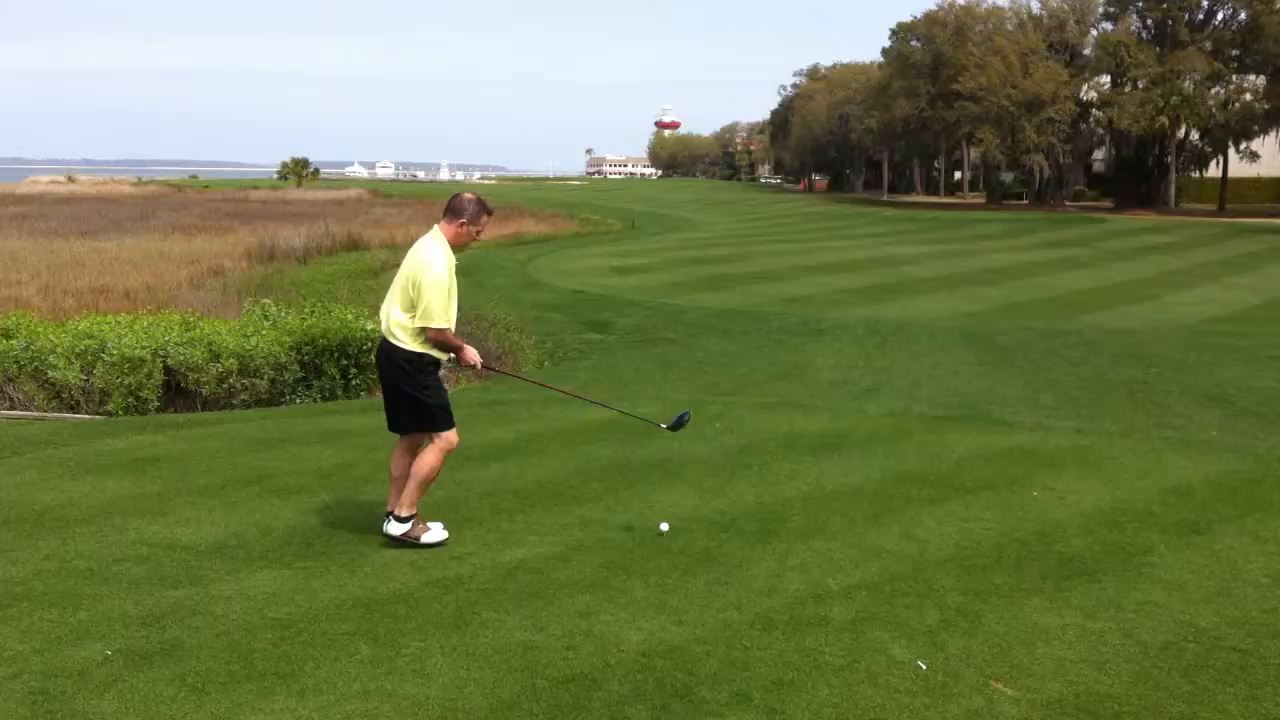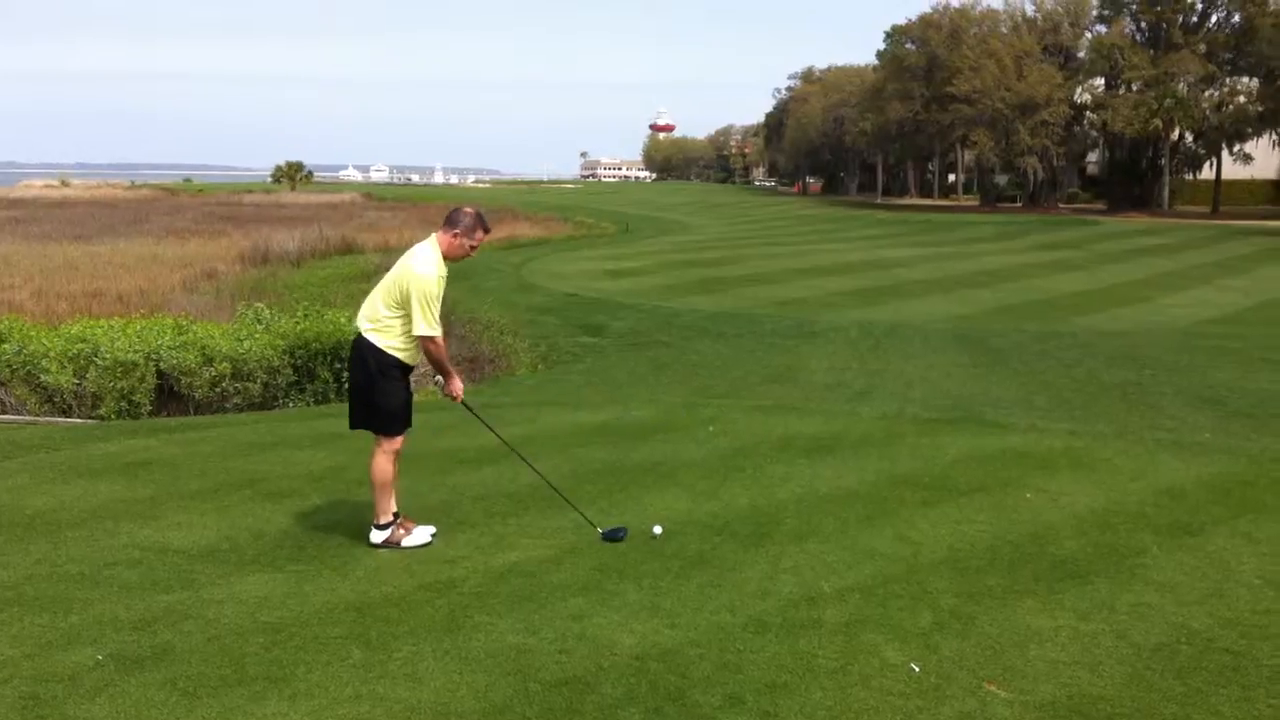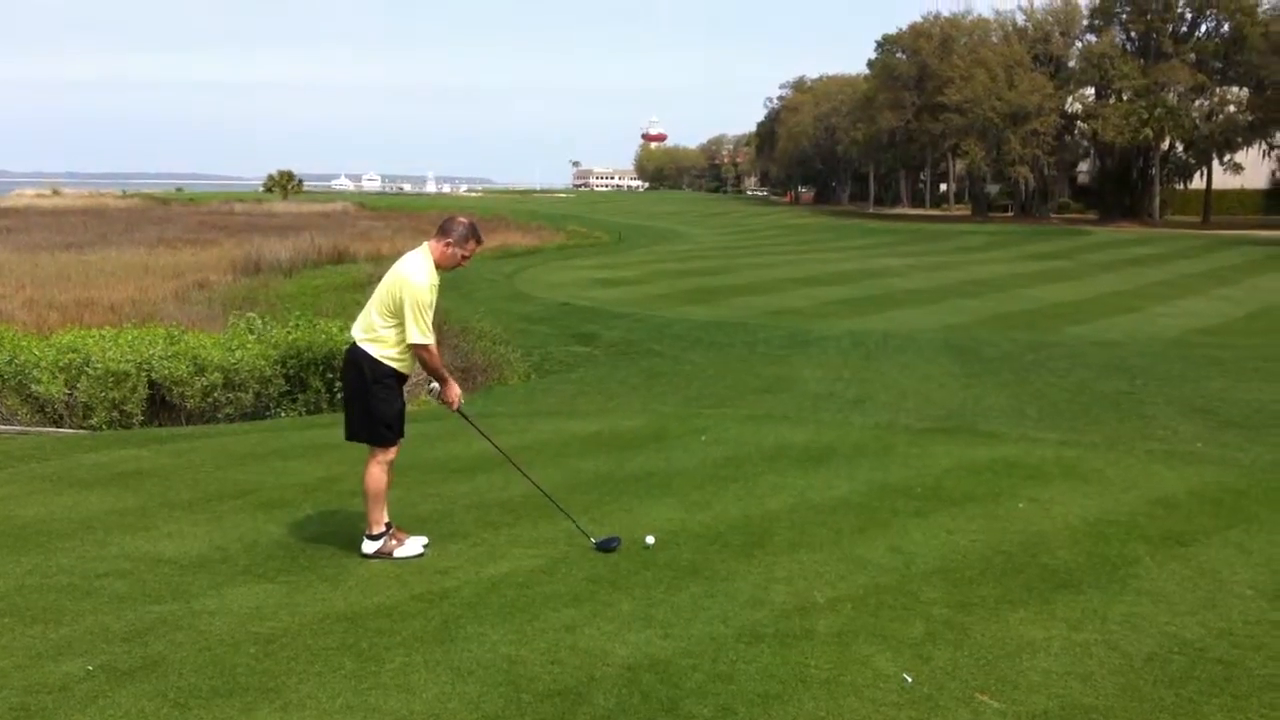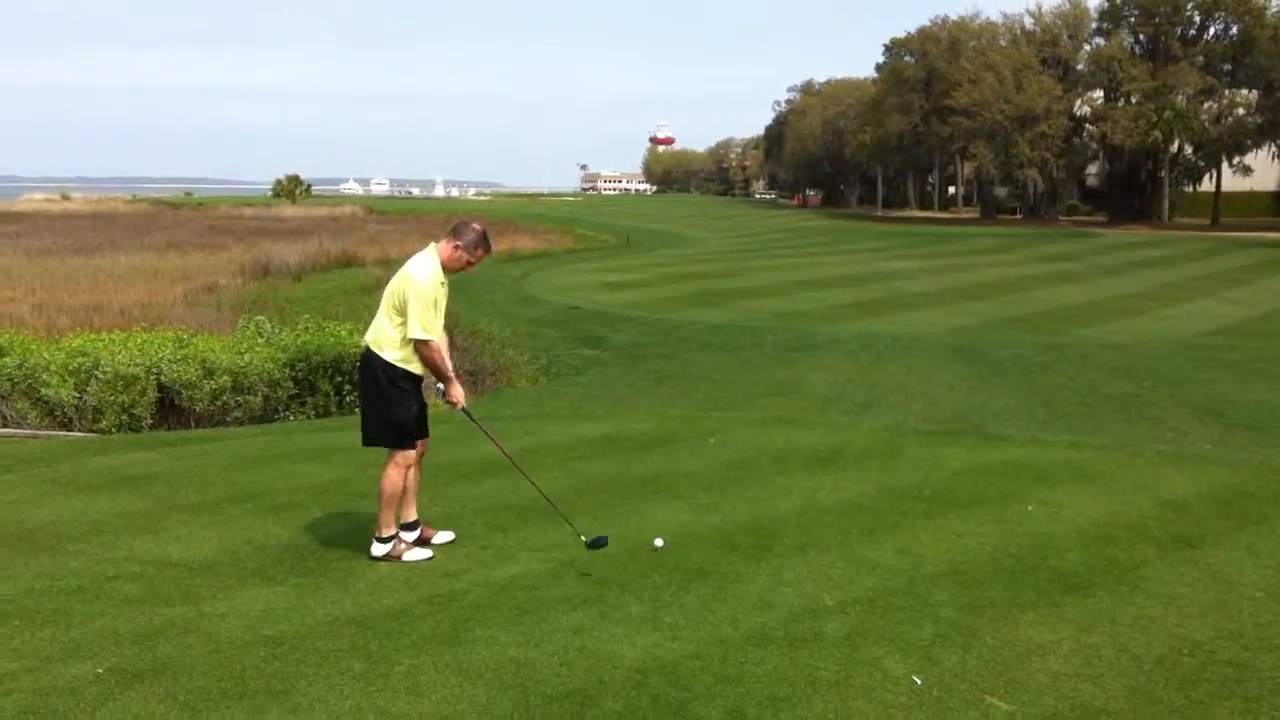
dt=0.5s
person 1, frame 1
left shoulder: (430, 245)
right shoulder: (436, 264)
right elbow: (435, 332)
left wrist: (455, 348)
right wrist: (462, 349)
left hip: (403, 353)
right hip: (410, 359)
left knee: (412, 438)
right knee: (444, 439)
left ankle: (397, 514)
right ankle: (403, 519)
person 1, frame 2
left shoulder: (430, 254)
right shoulder: (427, 271)
left elbow: (428, 330)
right elbow: (428, 338)
left wrist: (445, 371)
right wrist: (450, 377)
left hip: (389, 354)
right hip: (379, 356)
left knee: (394, 440)
right knee: (389, 443)
left ankle: (391, 515)
right ankle: (382, 527)
person 1, frame 3
left shoulder: (421, 262)
right shoulder: (419, 279)
left elbow: (421, 337)
right elbow: (422, 345)
left wrist: (440, 378)
right wrist: (447, 382)
left hip: (383, 364)
right hip: (374, 366)
left knee: (388, 450)
right knee: (382, 453)
left ankle: (383, 526)
right ankle: (375, 538)
person 1, frame 4
left shoulder: (434, 269)
right shoulder: (424, 277)
left elbow: (436, 332)
right elbow: (424, 343)
left wrist: (450, 374)
right wrist: (449, 381)
left hip: (402, 369)
right hip: (387, 370)
left knee: (417, 448)
right knee: (402, 455)
left ankle: (409, 527)
right ankle: (384, 540)
